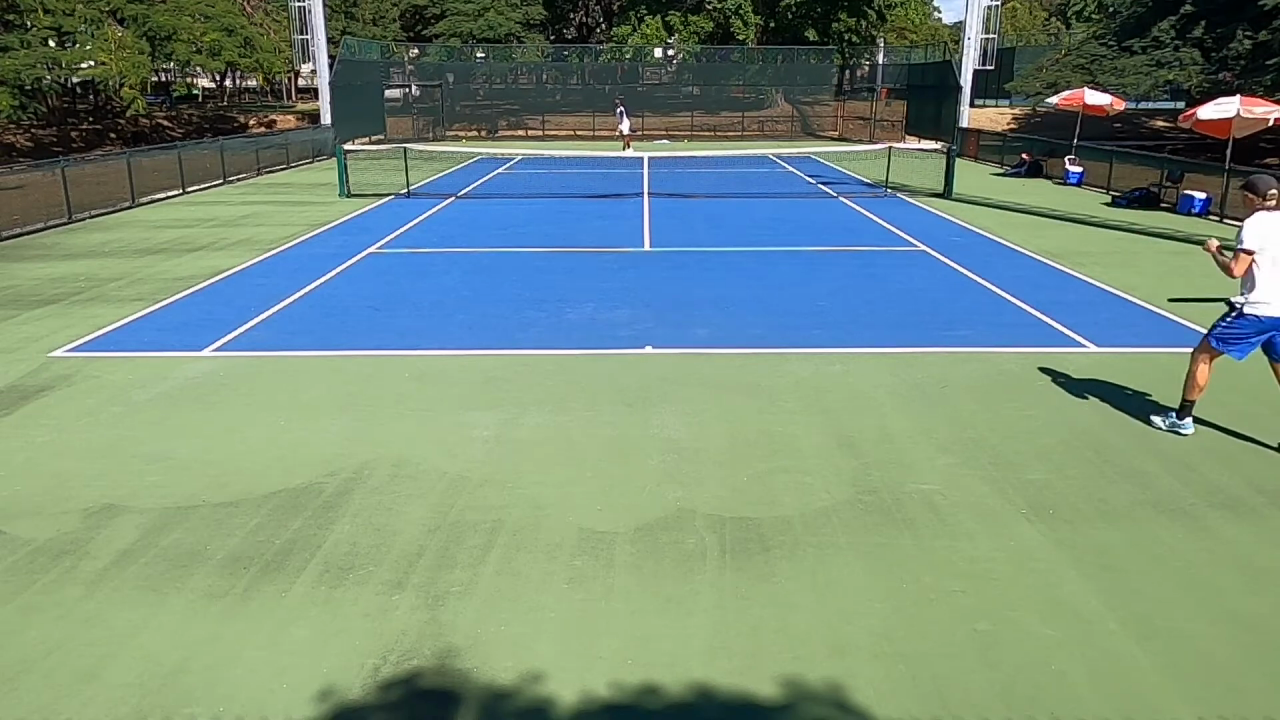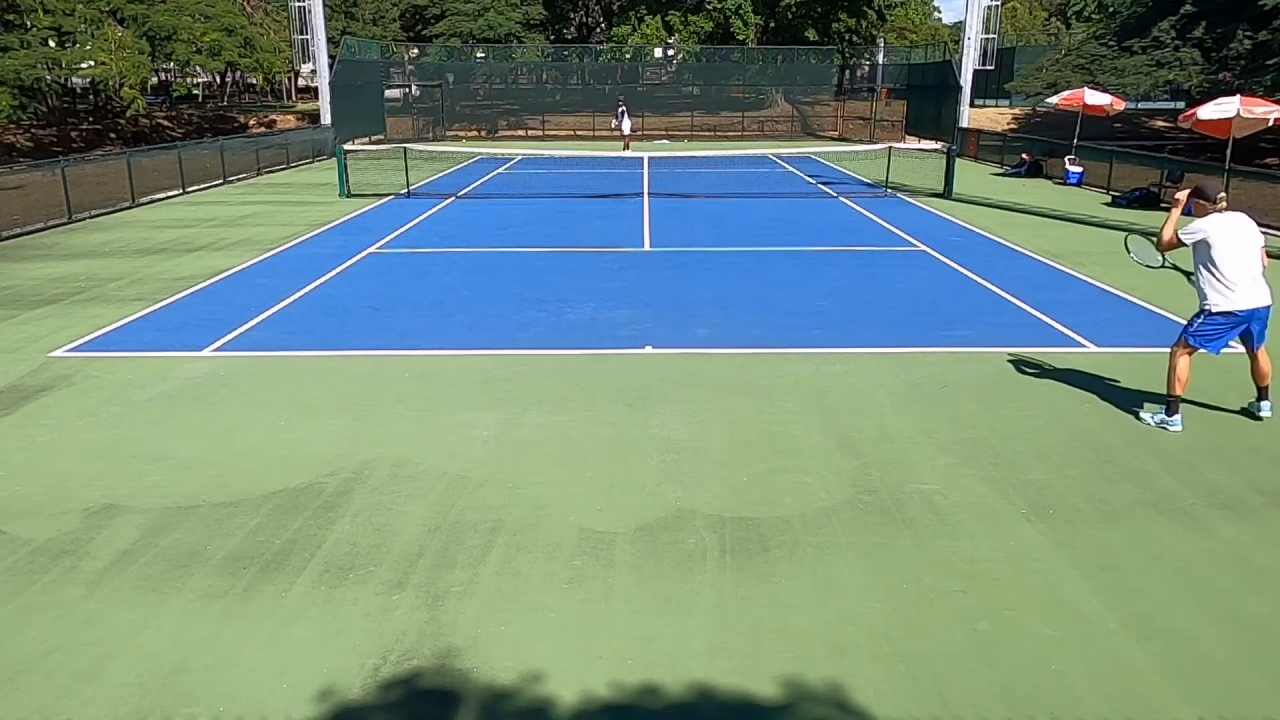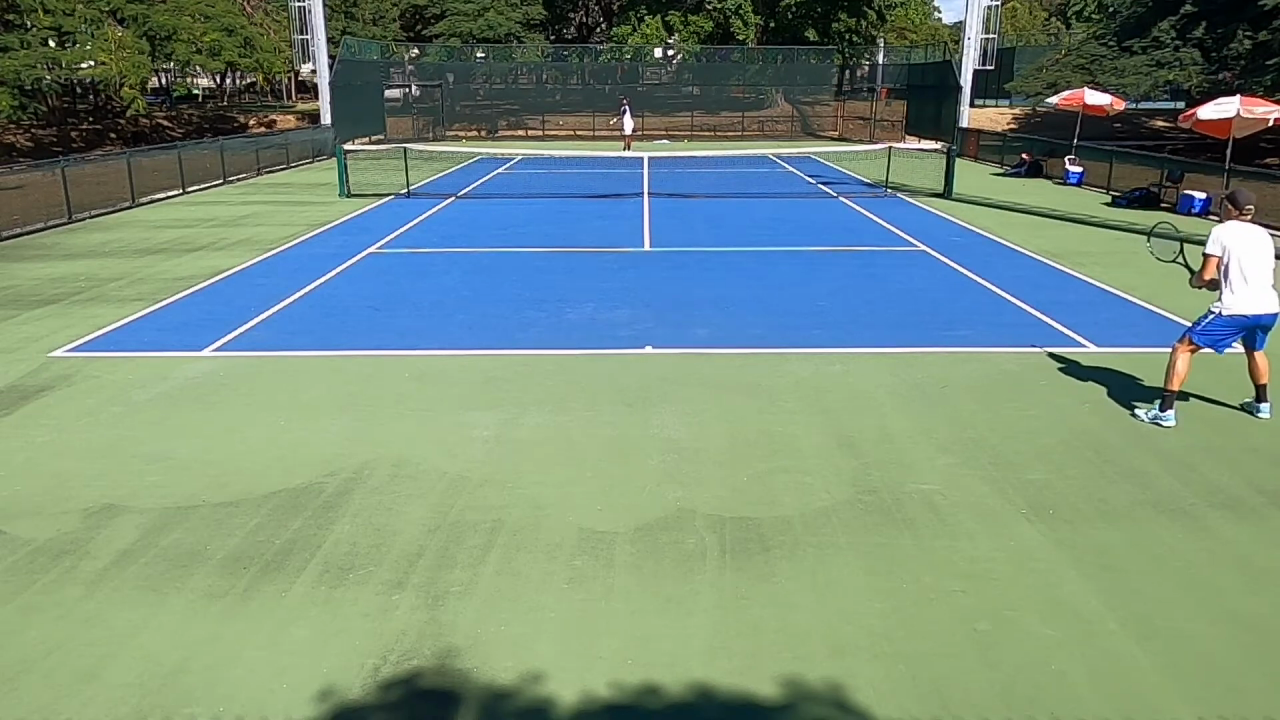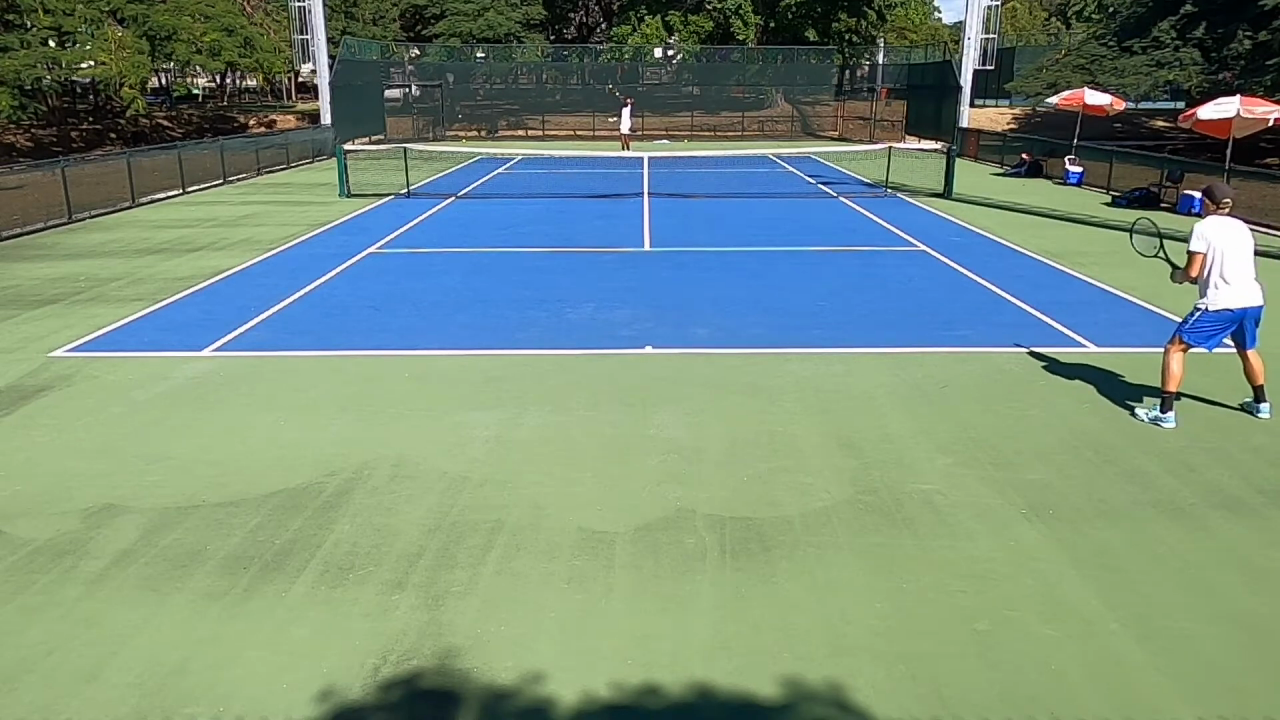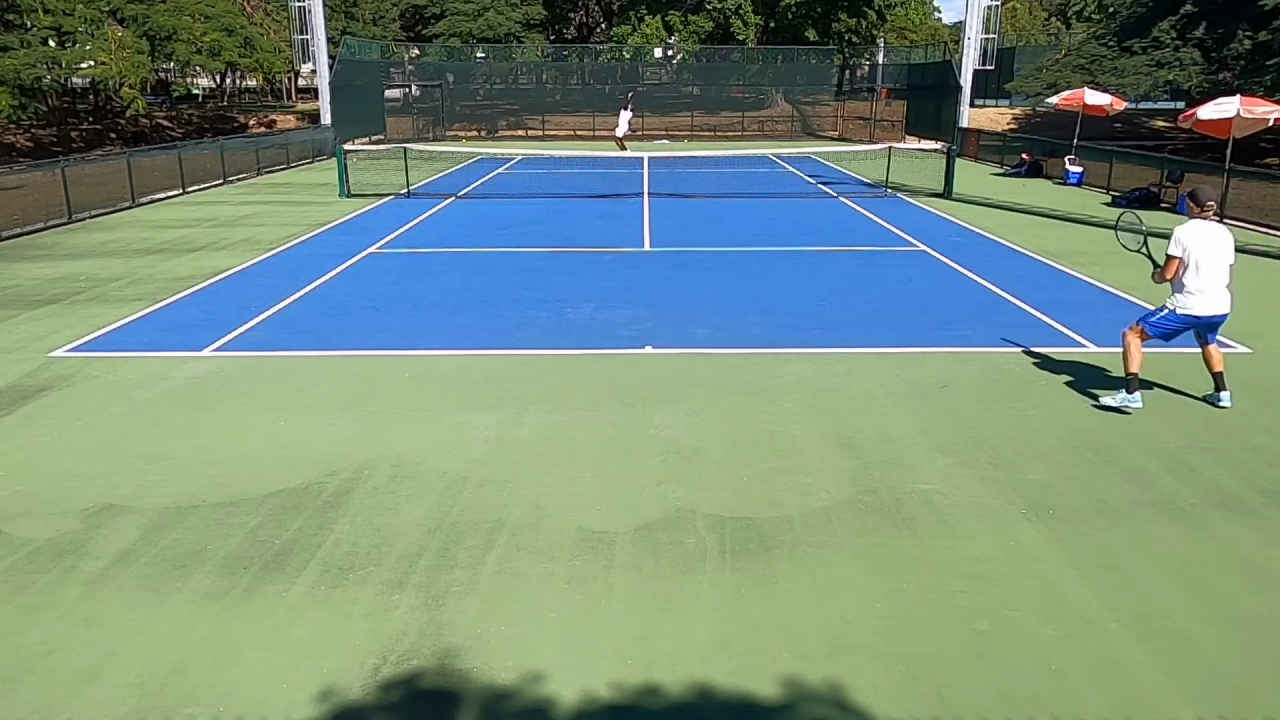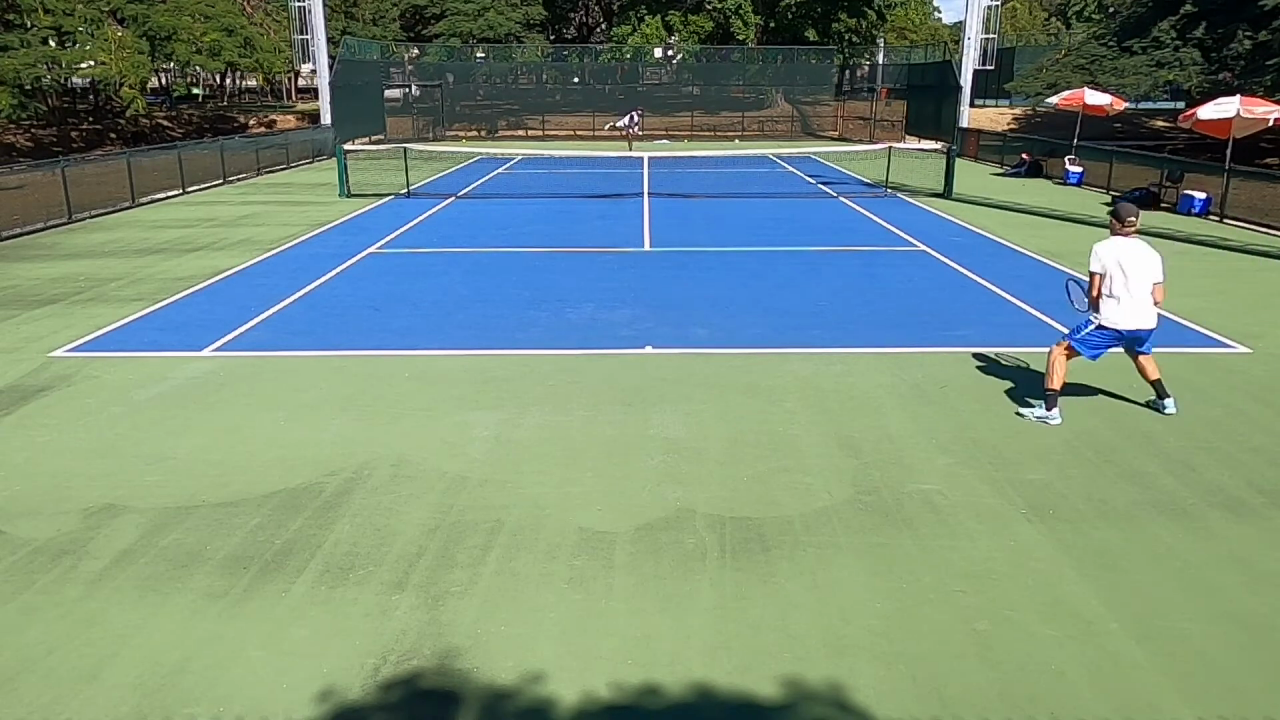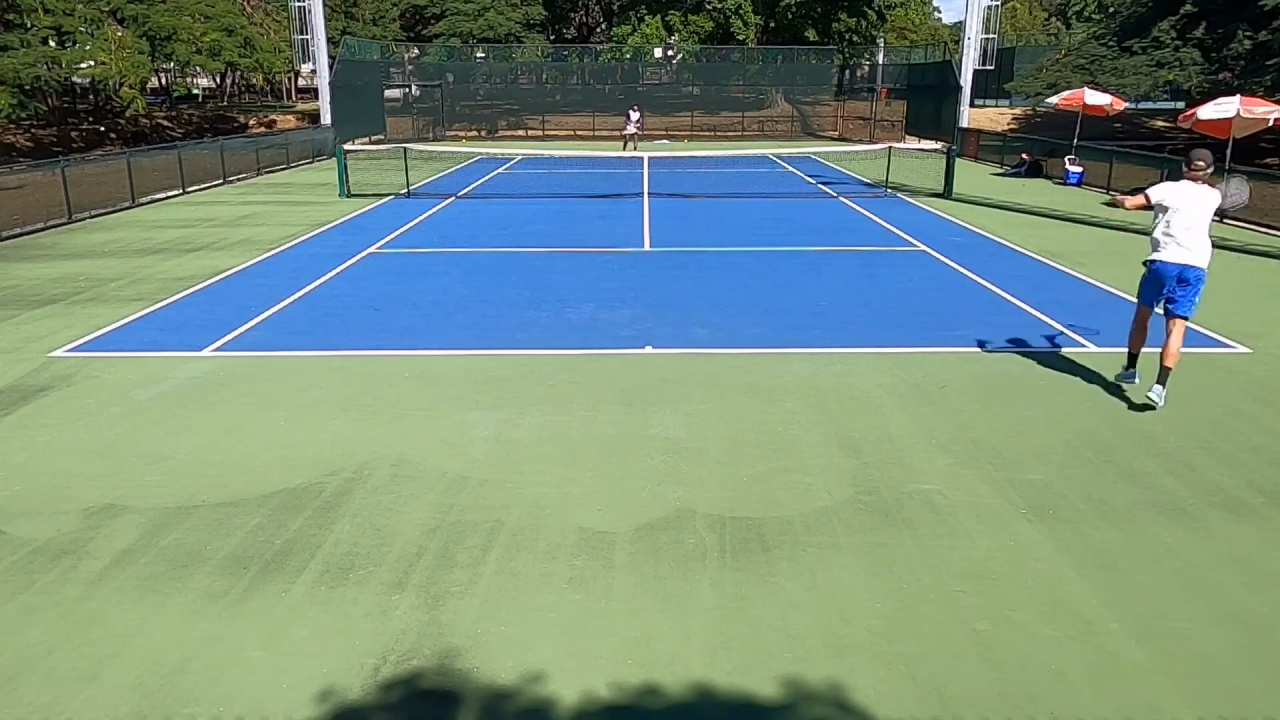
dt=0.5s
person 1, frame 1
left shoulder: (1255, 224)
left elbow: (1236, 270)
left wrist: (1215, 251)
left hip: (1255, 310)
left knee: (1202, 356)
left ankle: (1183, 418)
person 1, frame 2
left shoulder: (1204, 226)
right shoulder: (1245, 220)
left elbow: (1163, 244)
right elbow: (1263, 262)
left wrist: (1176, 209)
left hip: (1226, 307)
right hip: (1261, 302)
left knee: (1180, 351)
right knee: (1256, 350)
left ankle: (1171, 415)
right ankle: (1263, 402)
person 1, frame 3
left shoulder: (1221, 232)
right shoulder: (1264, 235)
left elbow: (1205, 275)
left wrist: (1194, 281)
right wrist: (1219, 282)
left hip: (1236, 309)
right hip: (1269, 309)
left knee: (1182, 348)
right knee: (1254, 349)
left ankle: (1165, 410)
right ankle: (1261, 403)
person 1, frame 4
left shoulder: (1203, 227)
right shoulder: (1243, 228)
left elbow: (1192, 272)
left wrist: (1177, 275)
right wrist: (1201, 277)
left hip: (1220, 304)
right hip: (1252, 302)
left knee: (1174, 349)
right knee: (1247, 350)
left ankle: (1165, 412)
right ankle: (1261, 403)
person 1, frame 5
left shoulder: (1184, 231)
right shoulder: (1226, 235)
left elbow: (1167, 274)
left wrist: (1156, 275)
left hip: (1188, 307)
right hip: (1220, 307)
left knee: (1132, 335)
right knee: (1207, 343)
left ankle: (1131, 393)
right ankle: (1222, 392)
person 1, frame 6
left shoulder: (1102, 247)
right shoulder: (1152, 253)
left elbow: (1094, 293)
right elbow: (1157, 298)
left wrist: (1099, 311)
left hip: (1112, 321)
right hip: (1146, 323)
left knee: (1058, 353)
right knee: (1139, 353)
left ankle: (1050, 409)
right ankle: (1165, 400)
person 1, frame 7
left shoulder: (1168, 188)
right shoulder: (1213, 197)
left elbow: (1129, 203)
left wrist: (1118, 199)
left hip: (1163, 264)
right hip: (1194, 269)
left knee: (1142, 314)
right knee: (1176, 327)
left ankle: (1130, 370)
right ankle: (1159, 386)
